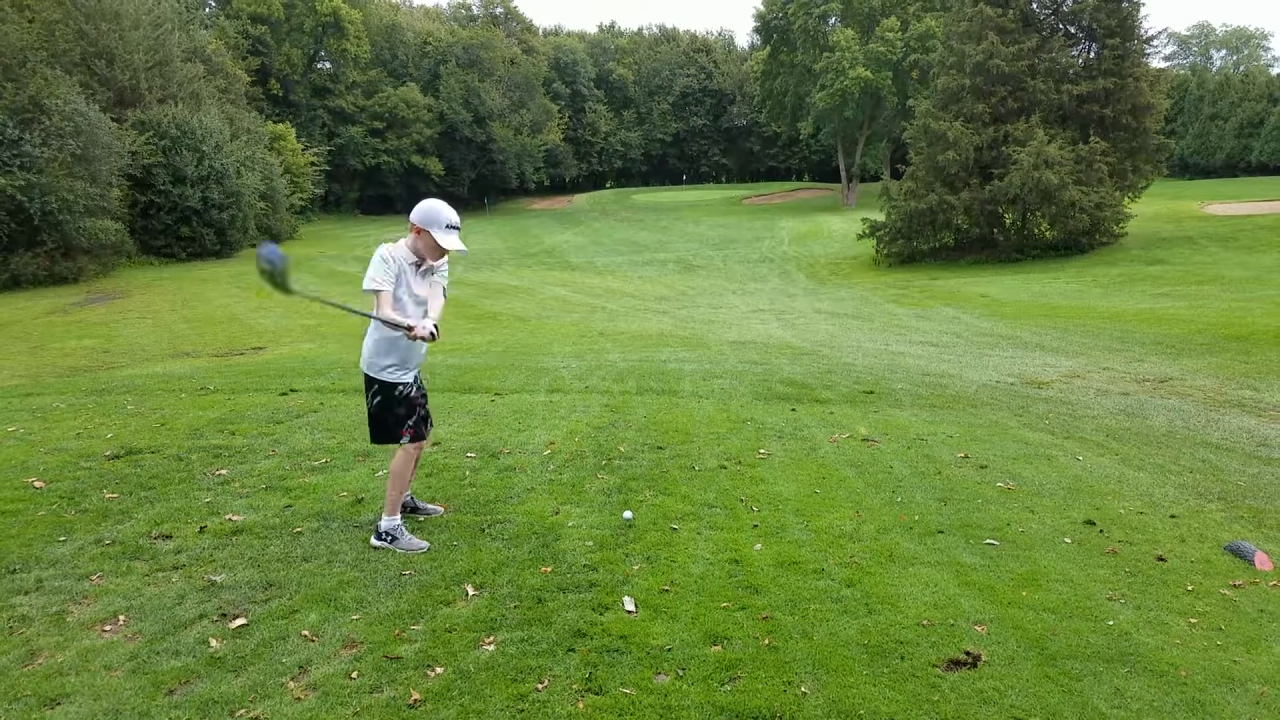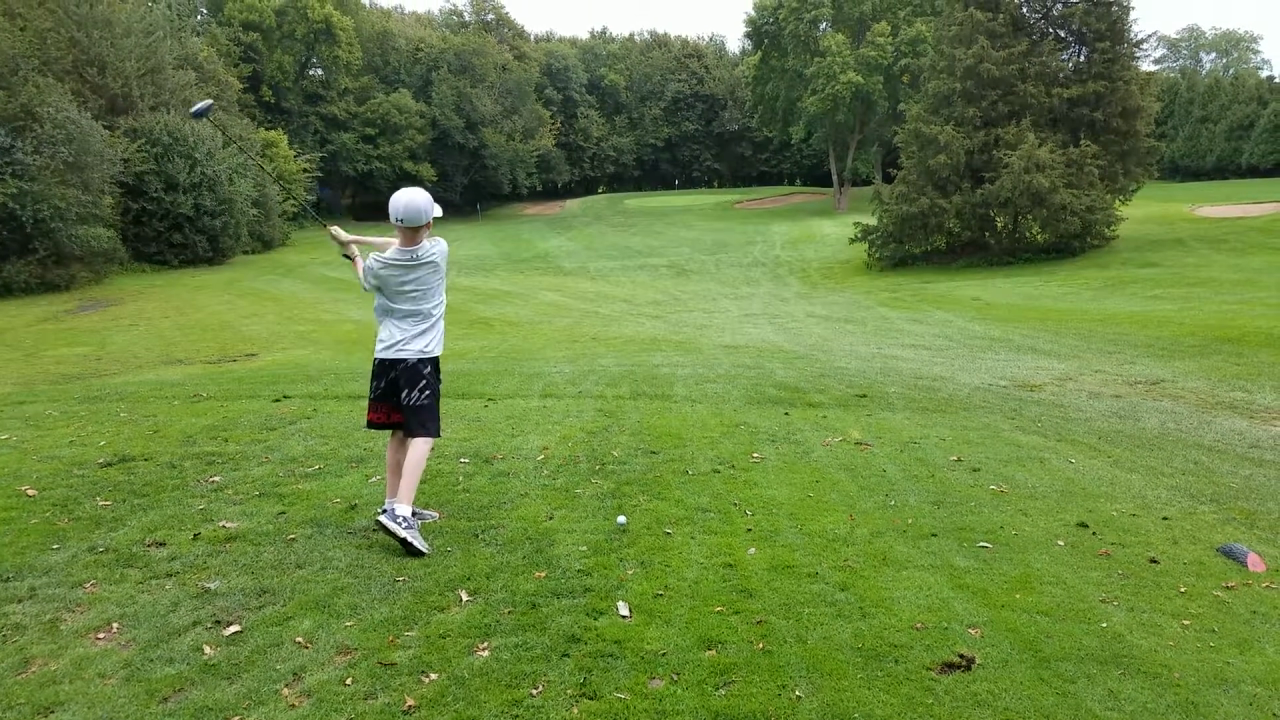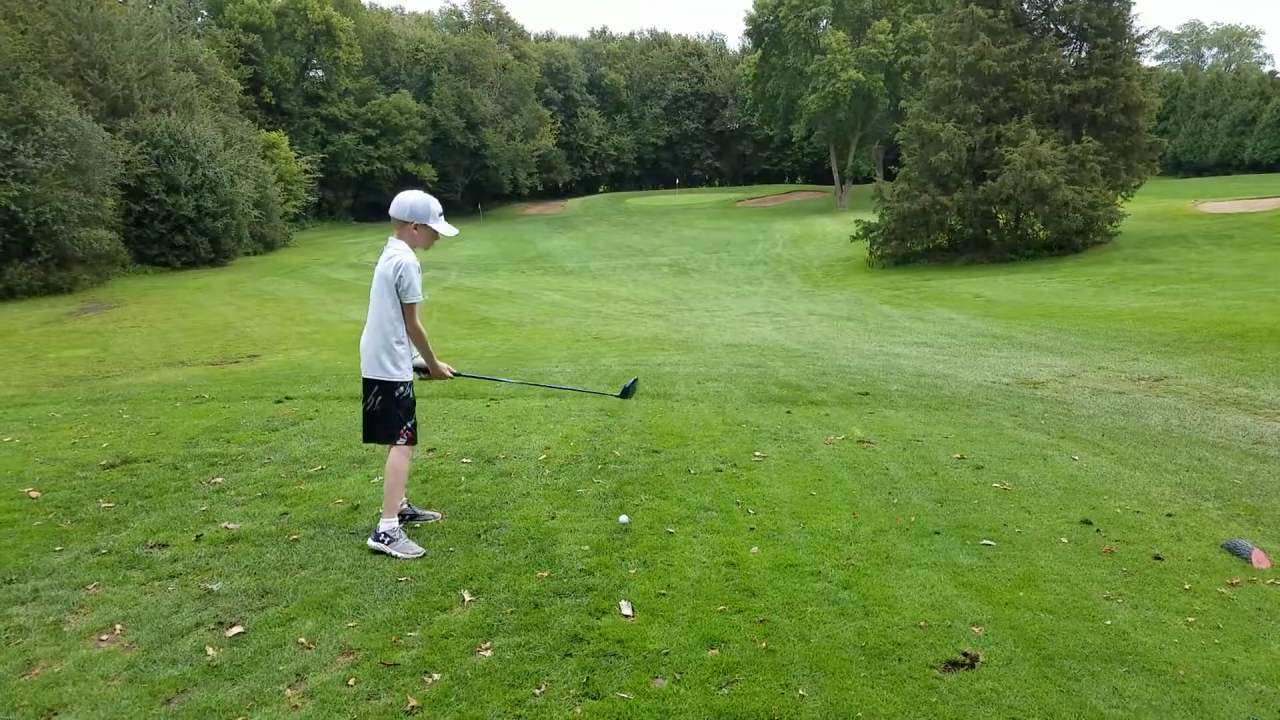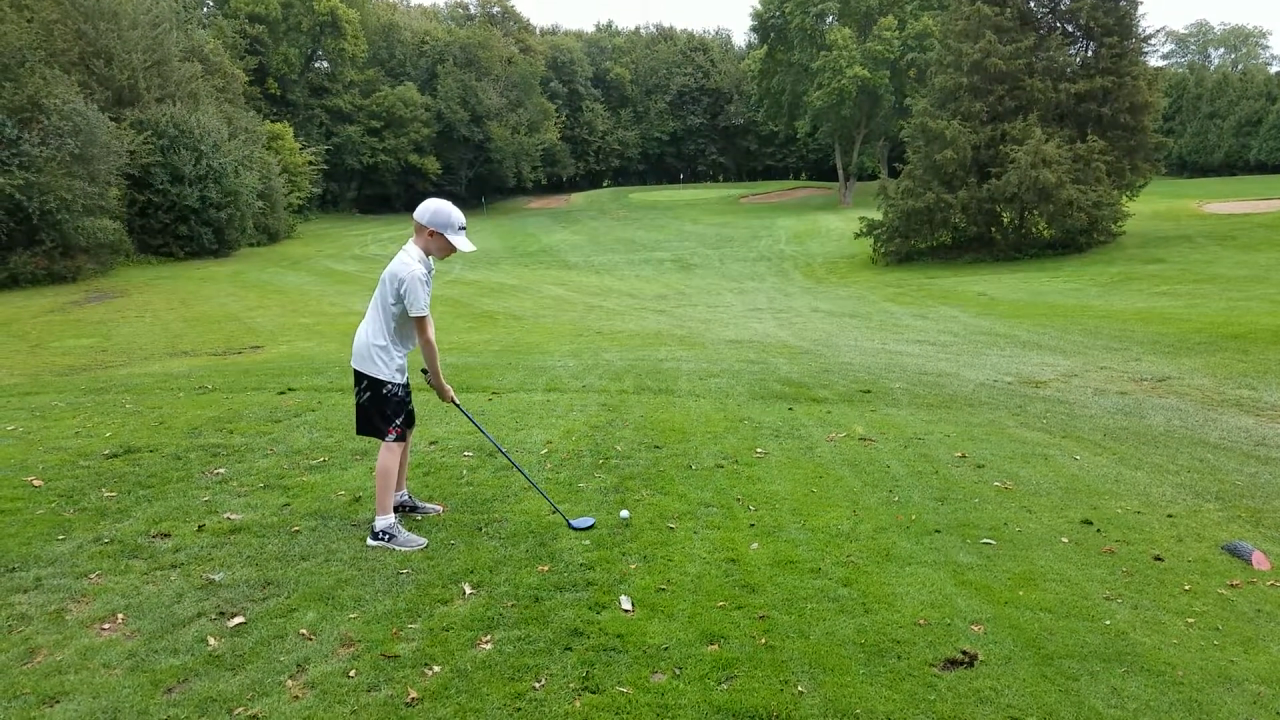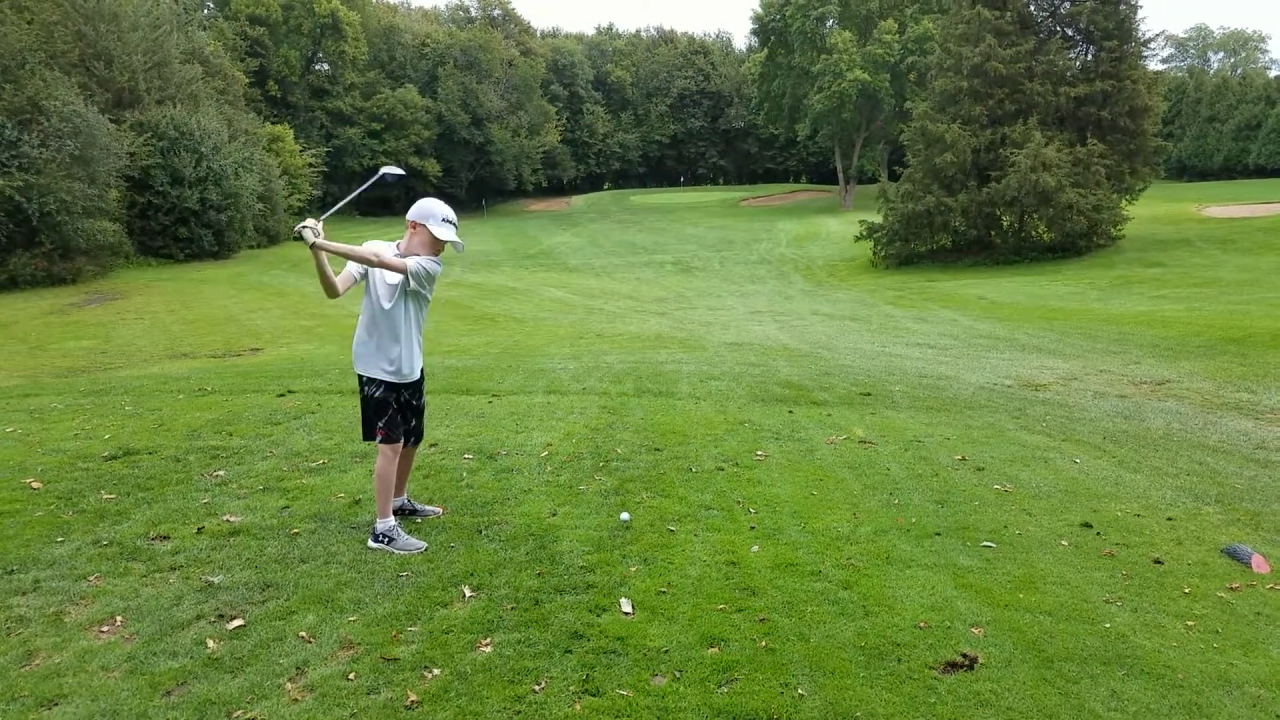
dt=1s
person 1, frame 1
left shoulder: (438, 266)
right shoulder: (388, 258)
left elbow: (435, 303)
right elbow: (381, 309)
left wrist: (428, 323)
right wrist: (407, 322)
left hip: (404, 366)
right hip: (389, 369)
left knee: (414, 433)
right knee: (409, 440)
left ankle: (399, 498)
right ankle: (388, 528)
person 1, frame 2
left shoulder: (379, 266)
right shoulder: (438, 250)
left wrist: (352, 247)
right wrist: (354, 238)
left hip: (386, 356)
right hip: (421, 358)
left knee: (400, 431)
right knee: (421, 435)
left ankle: (394, 505)
right ankle: (400, 514)
person 1, frame 3
left shoulder: (391, 256)
right shoulder: (406, 262)
right elbow: (412, 325)
left wrist: (419, 360)
right wrist: (433, 364)
left hip: (386, 361)
right hip: (389, 366)
left knee: (403, 439)
right knee: (402, 443)
left ankle: (398, 505)
right ankle: (386, 530)
person 1, frame 4
left shoulder: (418, 261)
right shoulder: (412, 272)
left elbow: (425, 324)
right elbow: (425, 333)
left wrist: (432, 373)
right wrist: (439, 382)
left hip: (389, 359)
right hip: (378, 362)
left knee: (405, 429)
right knee: (393, 439)
left ankle: (399, 497)
right ankle: (383, 526)
person 1, frame 5
left shoulder: (428, 267)
right shoulder: (370, 256)
left elbow: (381, 261)
right elbow: (335, 289)
left wrist: (325, 246)
right wrist: (317, 253)
left hip: (410, 368)
right hip: (376, 368)
left knee: (410, 440)
right knee: (390, 443)
left ankle: (399, 501)
right ankle: (383, 529)
